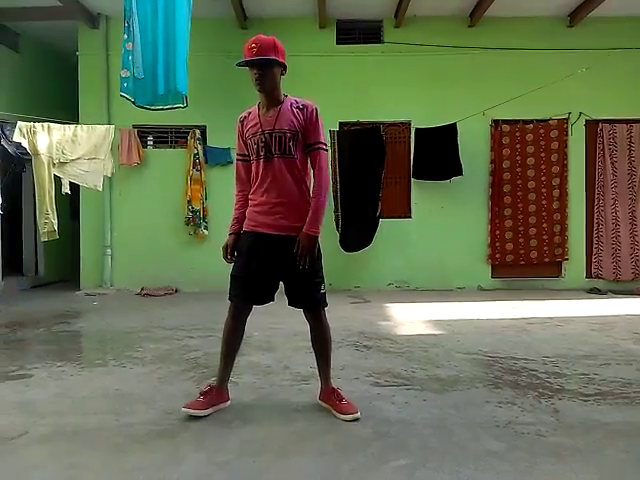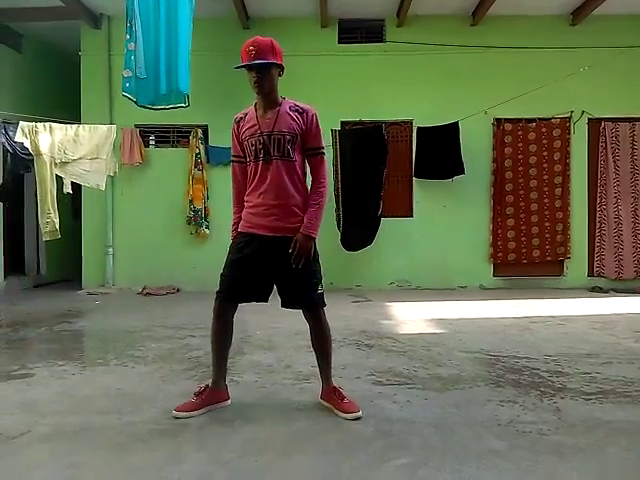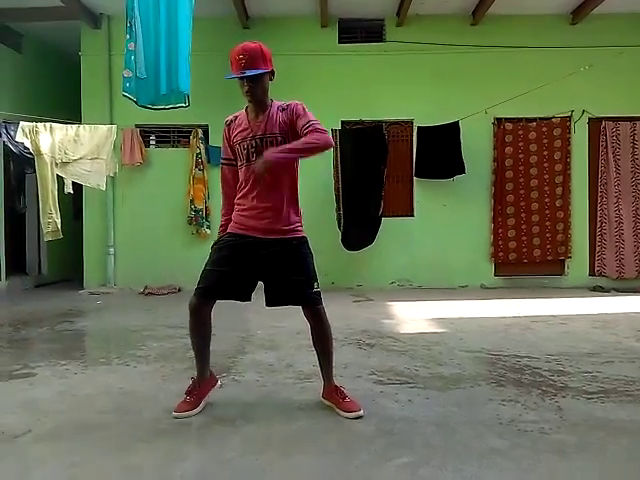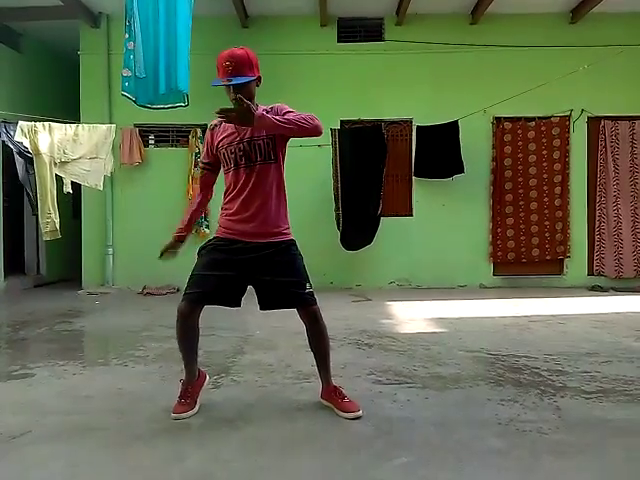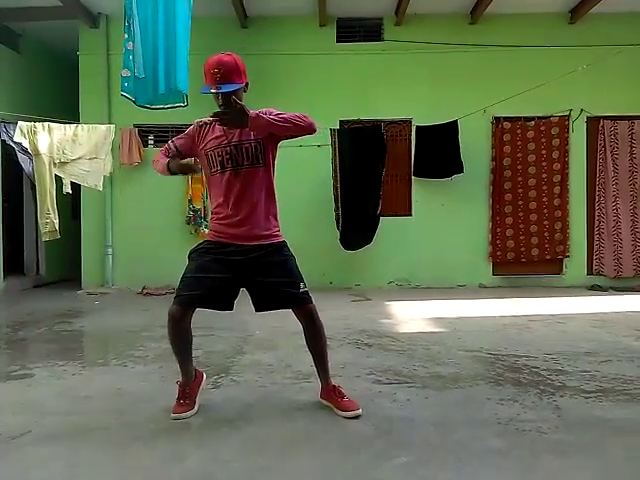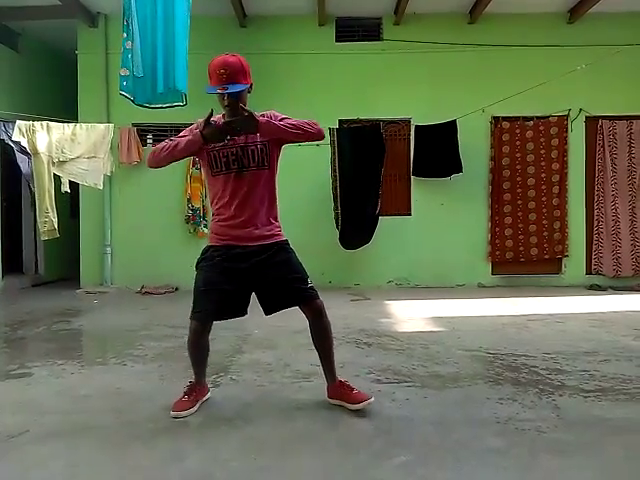
dt=0.2s
person 1, frame 1
left shoulder: (306, 111)
right shoulder: (245, 121)
left elbow: (321, 174)
right elbow: (243, 182)
left wrist: (312, 229)
right wrist: (235, 230)
left hip: (298, 233)
right hip: (256, 232)
left knee: (314, 310)
right knee: (238, 308)
left ankle: (327, 389)
right ankle: (220, 388)
person 1, frame 2
left shoulder: (304, 116)
right shoulder: (241, 123)
left elbow: (320, 178)
right elbow: (239, 184)
left wrist: (309, 230)
right wrist: (235, 232)
left hip: (295, 234)
right hip: (251, 233)
left knee: (313, 310)
right knee: (223, 305)
left ankle: (328, 388)
right ankle: (217, 387)
person 1, frame 3
left shoulder: (292, 112)
right shoulder: (232, 126)
left elbow: (324, 139)
left wrist: (273, 157)
right wrist: (224, 229)
left hip: (286, 235)
right hip: (240, 234)
left knee: (314, 308)
right knee: (198, 303)
left ankle: (330, 387)
right ankle: (203, 378)
person 1, frame 4
left shoulder: (276, 115)
right shoulder: (216, 129)
left elbow: (314, 126)
right elbow: (204, 186)
left wrist: (256, 118)
right wrist: (182, 232)
left hip: (275, 240)
right hip: (228, 240)
left knee: (310, 310)
right knee: (187, 309)
left ankle: (329, 387)
right ankle: (192, 379)
person 1, frame 5
left shoulder: (265, 120)
right shoulder: (201, 130)
left elbow: (309, 125)
right elbow: (164, 153)
left wrist: (250, 118)
right wrist: (170, 165)
left hip: (266, 242)
right hip: (219, 243)
left knee: (307, 310)
right knee: (177, 313)
left ankle: (328, 387)
right ankle: (190, 379)
person 1, frame 6
left shoulder: (270, 123)
right shoulder: (205, 129)
left elbow: (317, 132)
right elbow: (154, 159)
left wrist: (259, 125)
right wrist: (200, 136)
left hip: (270, 243)
right hip: (223, 247)
left knee: (315, 306)
right knee: (199, 324)
left ankle: (335, 384)
right ankle: (198, 384)
